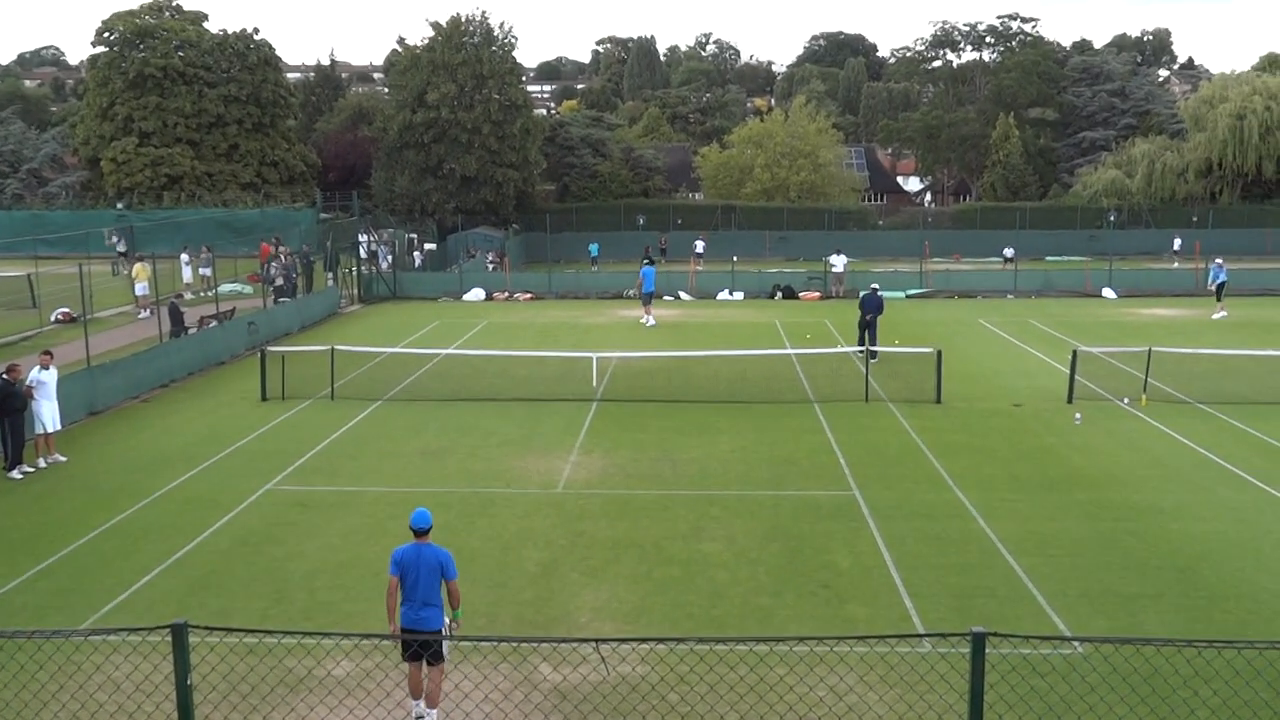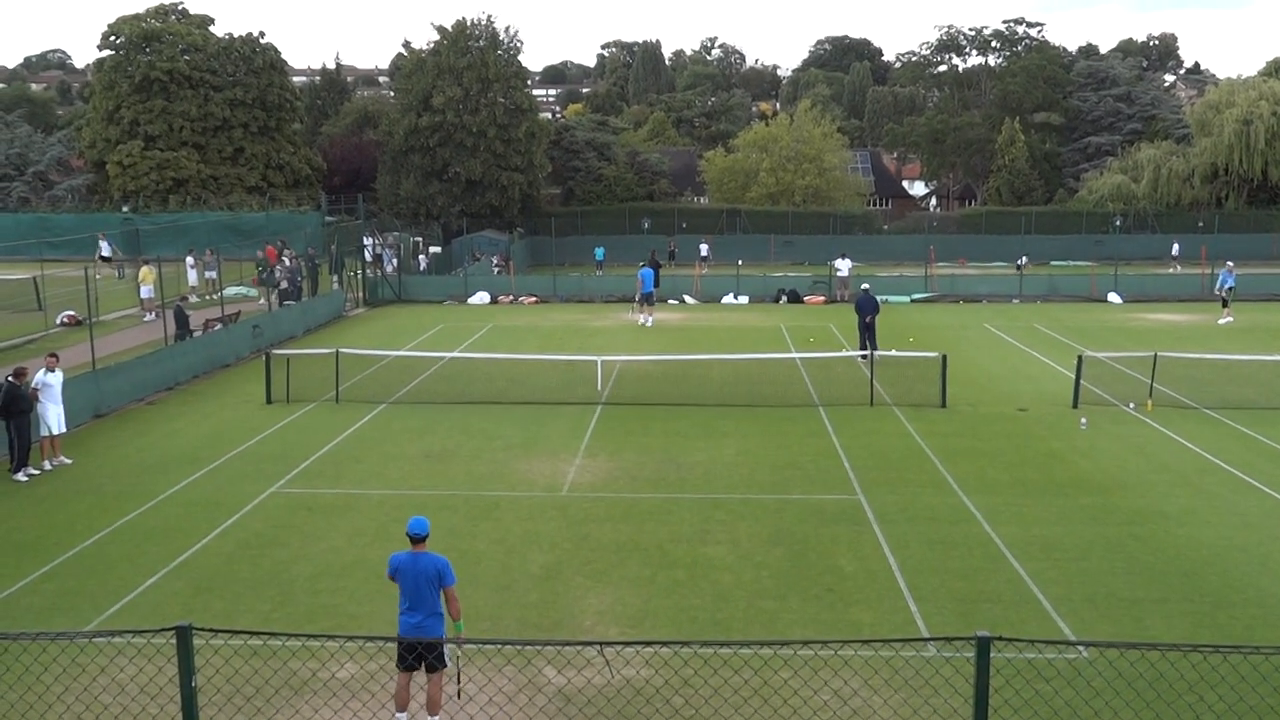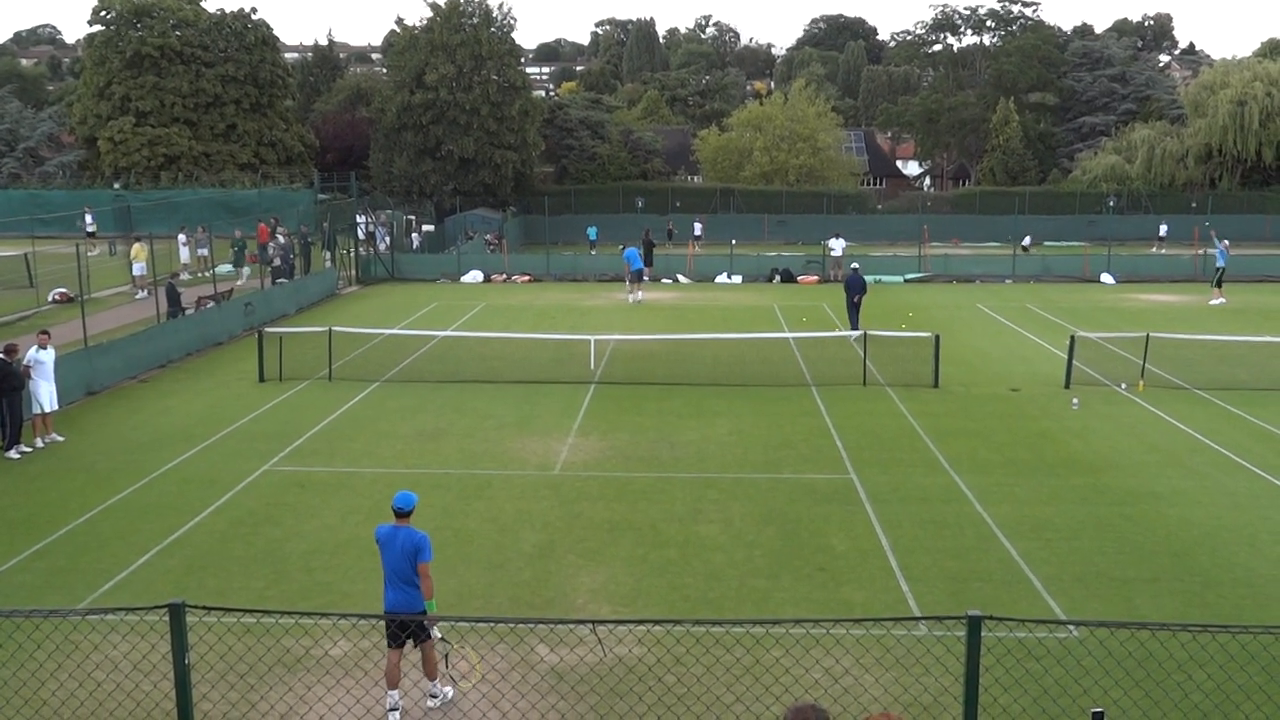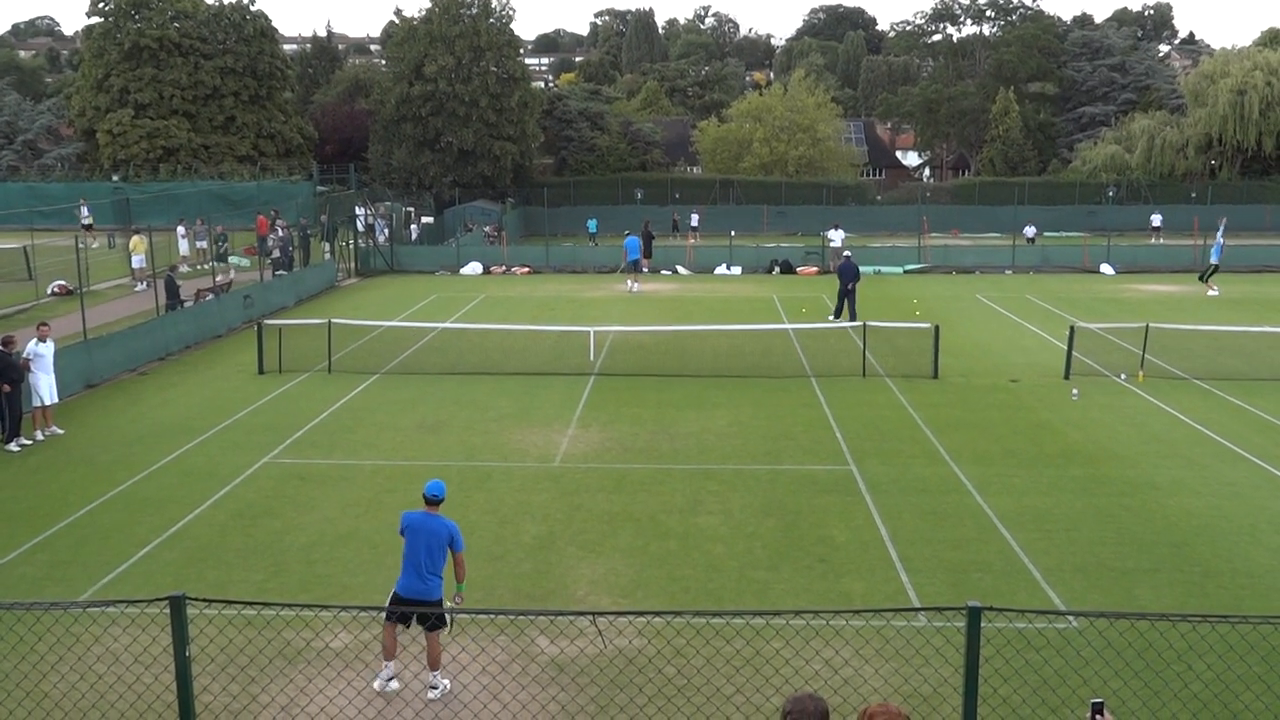
dt=0.5s
person 1, frame 1
left shoulder: (399, 554)
right shoulder: (443, 555)
left elbow: (392, 590)
right elbow: (453, 591)
left wrist: (392, 622)
right wrist: (456, 616)
left hip: (408, 622)
right hip: (433, 623)
left knee: (414, 668)
right knee: (435, 671)
person 1, frame 2
left shoulder: (396, 560)
right shoulder: (440, 563)
right elbow: (451, 599)
right wrist: (459, 627)
left hip: (406, 630)
right hip: (433, 631)
left knee: (403, 678)
right knee: (435, 680)
person 1, frame 3
left shoulder: (380, 533)
right shoulder: (420, 538)
right elbow: (425, 576)
right wrist: (431, 609)
left hip: (392, 606)
right hip: (417, 606)
left knee: (394, 653)
right knee: (427, 649)
right ankle: (435, 694)
person 1, frame 4
left shoulder: (408, 518)
right shoulder: (451, 527)
right elbow: (459, 562)
right wrist: (460, 590)
left hip: (405, 590)
right hip: (432, 593)
left knee: (389, 628)
right knee: (433, 638)
left ankle: (388, 676)
right ankle: (435, 685)
